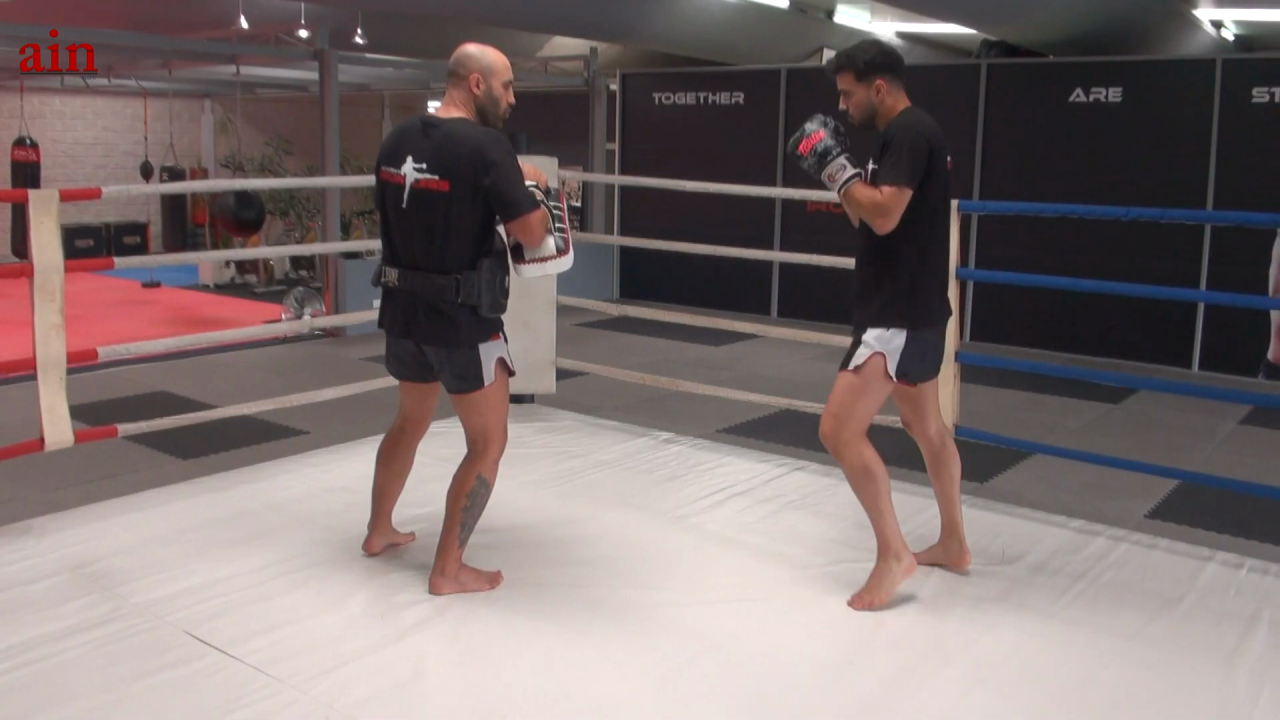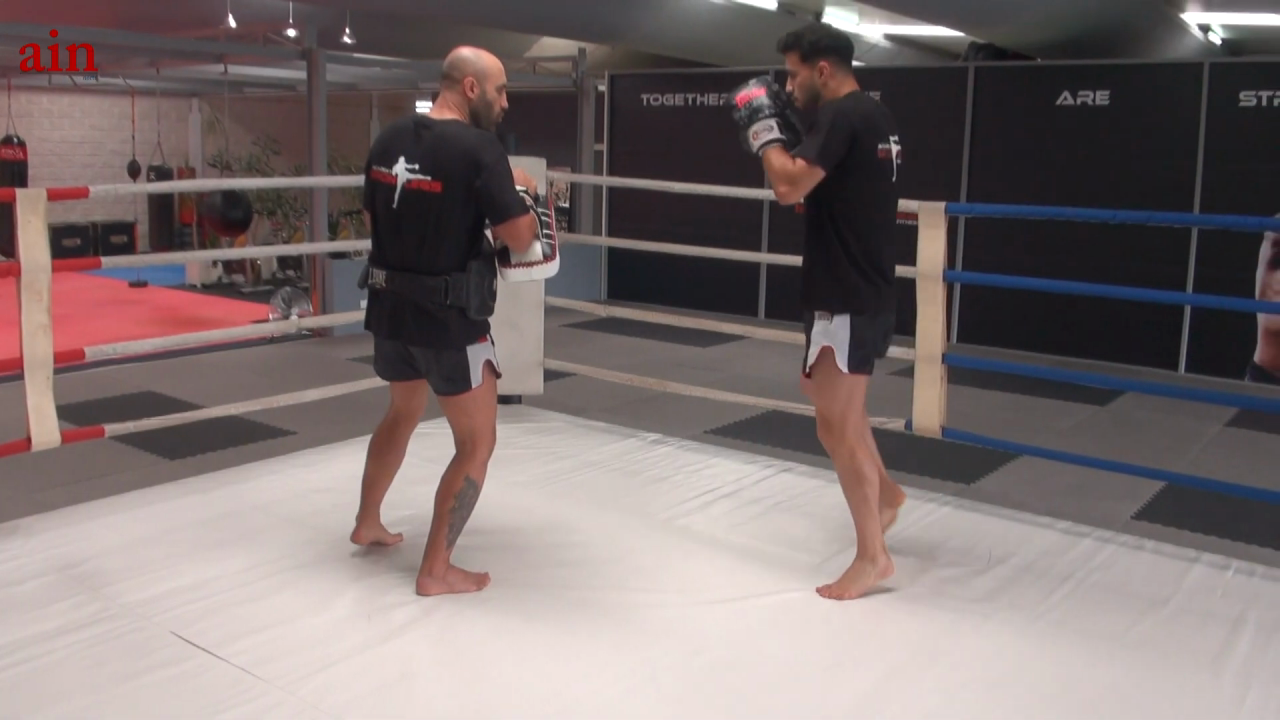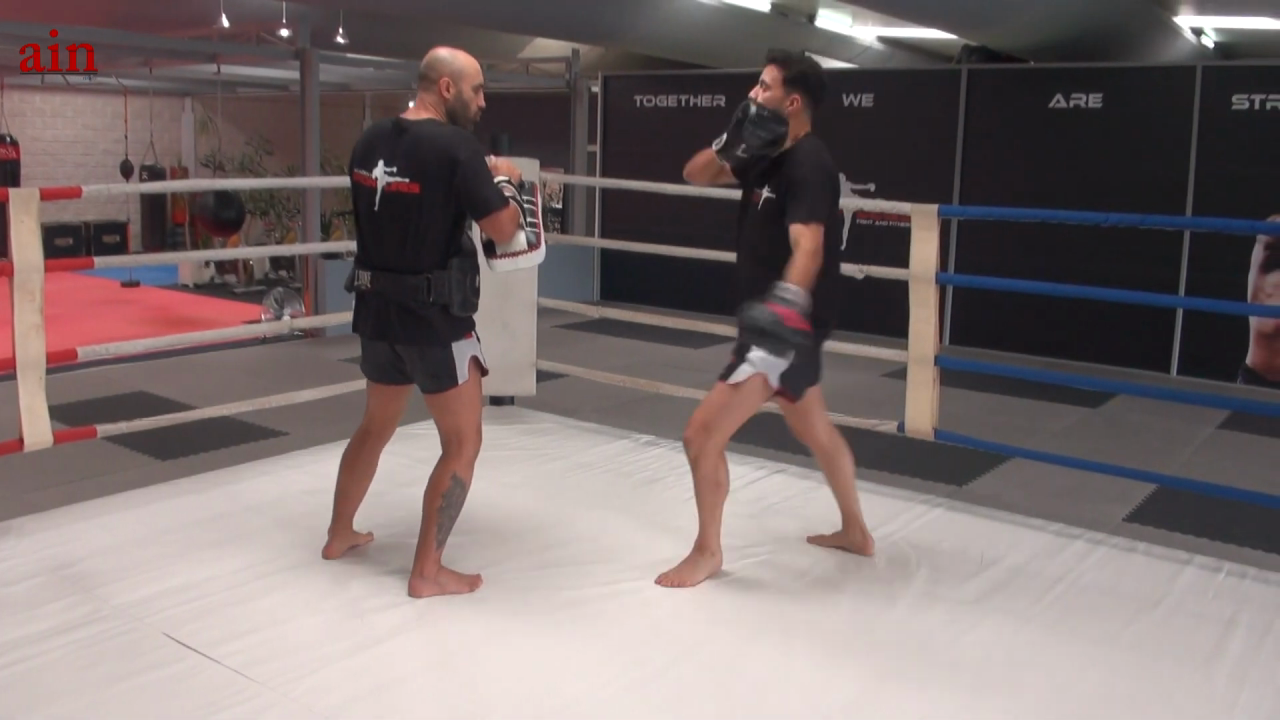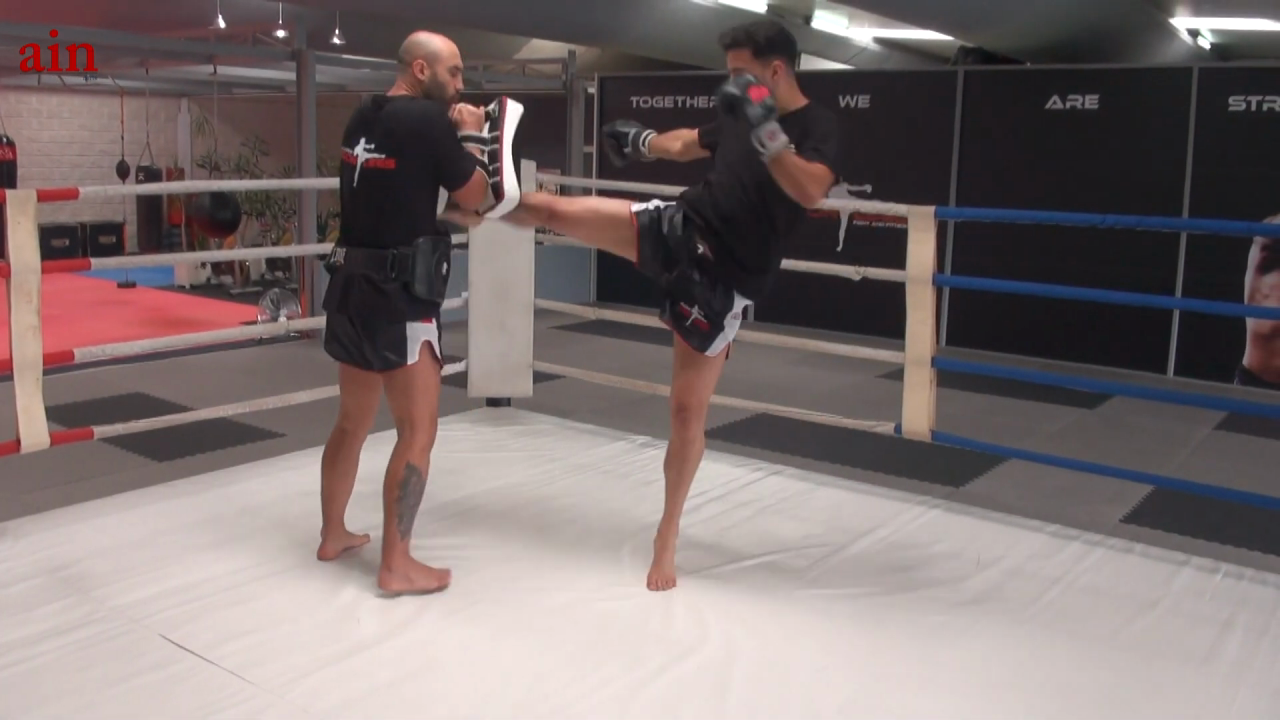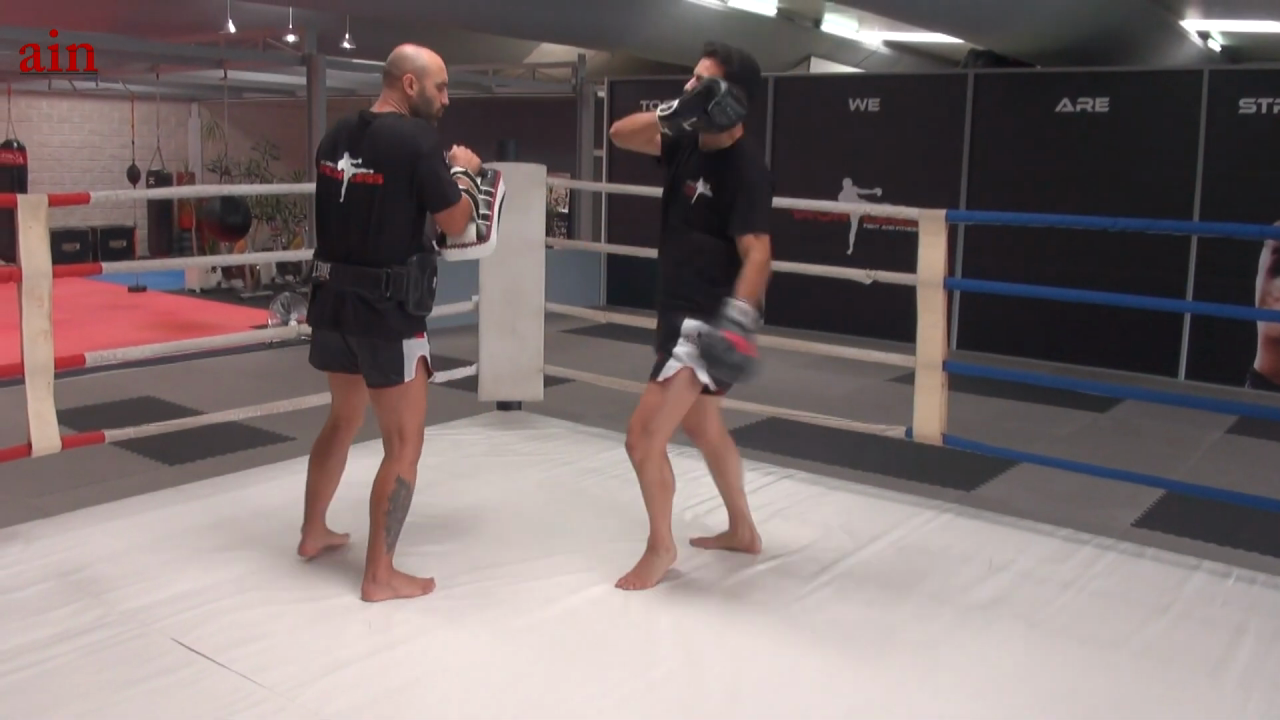
dt=0.3s
person 1, frame 1
left shoulder: (908, 133)
right shoulder: (911, 133)
left elbow: (883, 215)
right elbow: (874, 212)
left wrist: (832, 165)
right wrist: (837, 165)
left hip: (899, 314)
right hip: (914, 309)
left knee: (839, 430)
right knee: (927, 428)
left ankle: (892, 554)
right ankle: (952, 542)
person 1, frame 2
left shoulder: (840, 116)
right shoulder: (874, 117)
left elbow: (790, 188)
left wrist: (761, 127)
right wrist: (783, 132)
left hip: (845, 299)
right hip: (867, 293)
left knee: (837, 429)
right knee: (839, 408)
left ankle: (871, 556)
right ankle: (883, 488)
person 1, frame 3
left shoulder: (808, 167)
right shoulder: (763, 149)
left elbow: (807, 246)
right elbow: (696, 173)
left wrist: (784, 303)
right wrist: (735, 139)
left hip: (789, 325)
right hip: (784, 322)
left knee: (703, 433)
right knee: (812, 426)
left ankle: (706, 549)
right ankle: (855, 529)
person 1, frame 4
left shoulder: (817, 126)
right shoulder: (737, 119)
left elbow: (811, 192)
right elbow: (686, 143)
left wrist: (762, 127)
right wrist: (639, 141)
left hip: (723, 280)
right hip: (678, 232)
left knee: (687, 416)
right knee: (554, 212)
left ankle: (667, 537)
person 1, frame 5
left shoulder: (744, 171)
right shoulder: (691, 135)
left elbow: (756, 258)
right elbow: (624, 134)
left wrist: (736, 324)
right wrist: (678, 110)
left hip: (705, 322)
right hip: (678, 312)
left knee: (644, 436)
right knee: (704, 428)
left ankle: (661, 547)
right ankle: (742, 529)
person 2, frame 1
left shoulder: (398, 139)
right shoulder: (486, 145)
right elbow: (531, 233)
right wrist: (529, 183)
left hip: (403, 307)
right hip: (462, 317)
left knee: (410, 420)
right knee: (488, 443)
left ankle: (379, 529)
right ankle: (449, 569)
person 2, frame 2
left shoulder: (389, 140)
right shoulder: (478, 148)
right elbow: (520, 237)
right wrist: (520, 190)
left hip: (390, 308)
right hip: (449, 318)
left knee: (402, 413)
right knee: (476, 444)
left ankle: (367, 522)
right ankle: (436, 570)
person 2, frame 3
left shoulder: (371, 141)
right shoulder: (455, 146)
right elbow: (503, 229)
right wrist: (502, 178)
left hip: (378, 309)
right hip: (434, 317)
left knee: (376, 427)
right knee: (462, 443)
left ankle: (339, 533)
right ankle: (427, 570)
person 2, frame 4
left shoulder: (361, 118)
right shoulder: (427, 118)
right elbow: (475, 198)
right wrist: (472, 135)
left hip: (349, 288)
right hip: (399, 296)
left knee: (352, 421)
right knee: (417, 432)
left ankle: (333, 534)
right ankle: (397, 565)
person 2, frame 5
left shoulder: (337, 135)
right shoulder: (417, 139)
right elbow: (456, 222)
right wrist: (460, 169)
left hip: (332, 300)
right hip: (388, 310)
left knee: (343, 420)
right knee: (405, 444)
left ankle: (312, 531)
right ankle: (380, 574)
